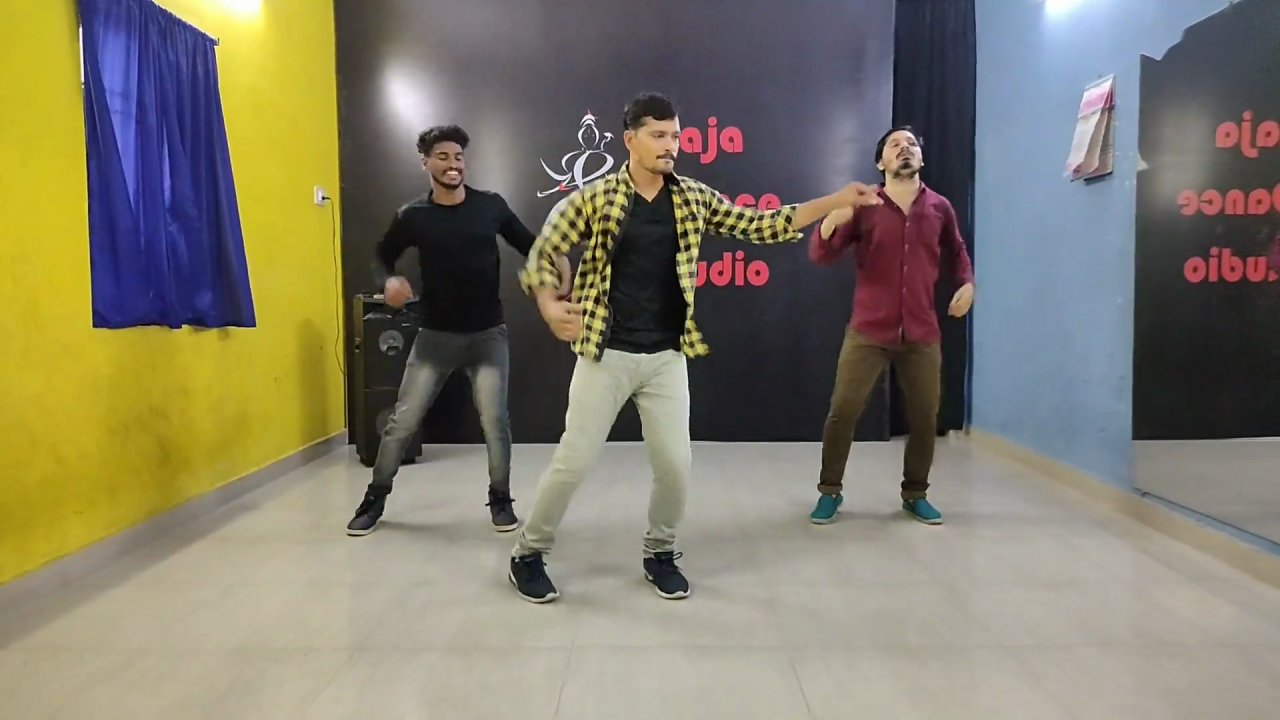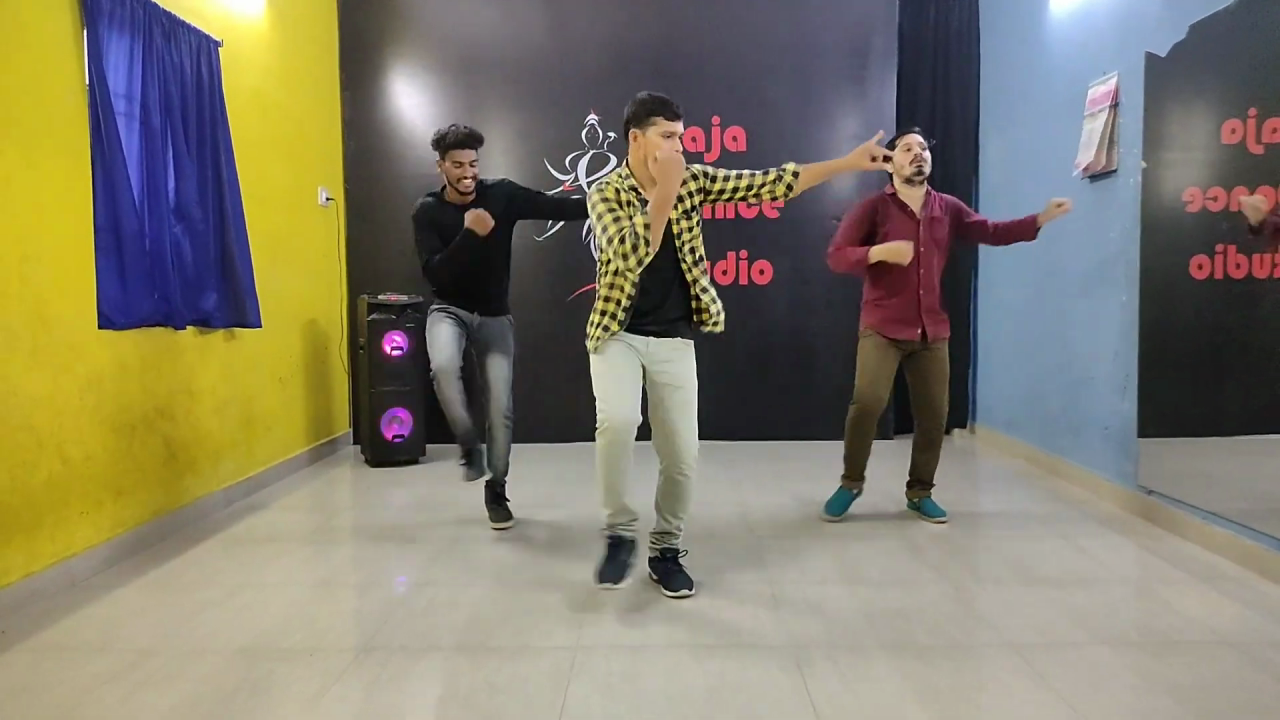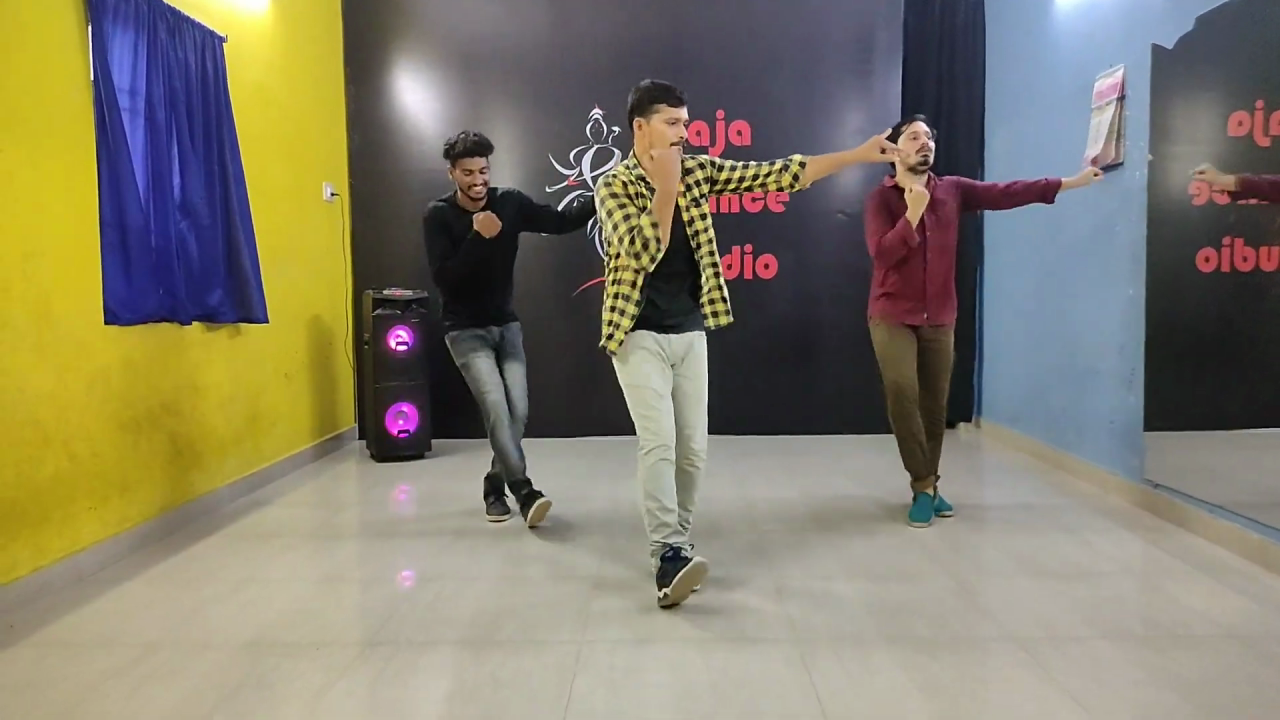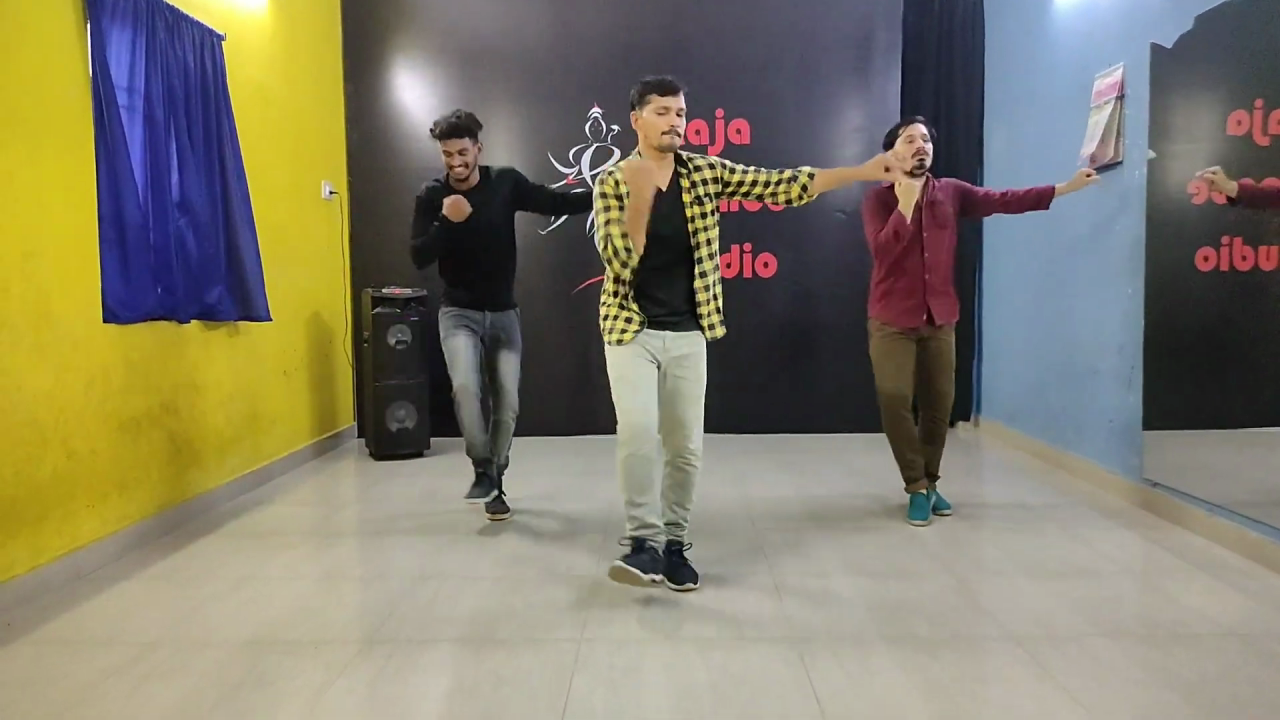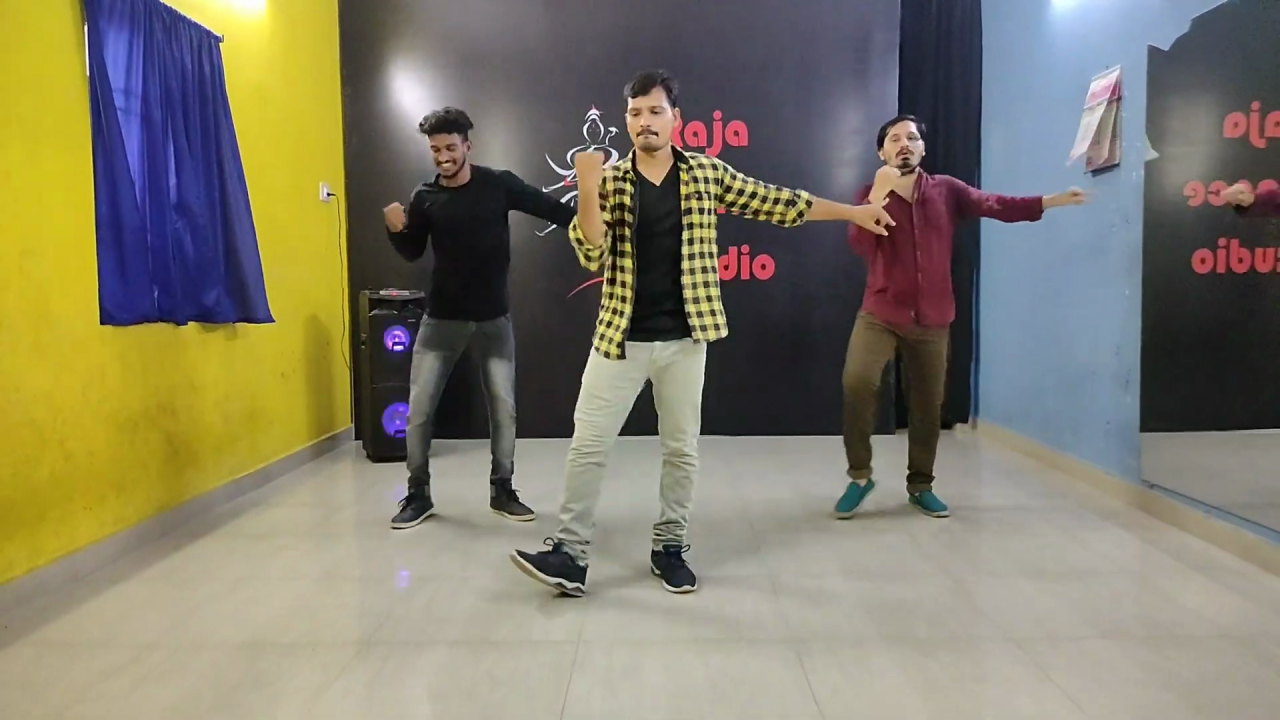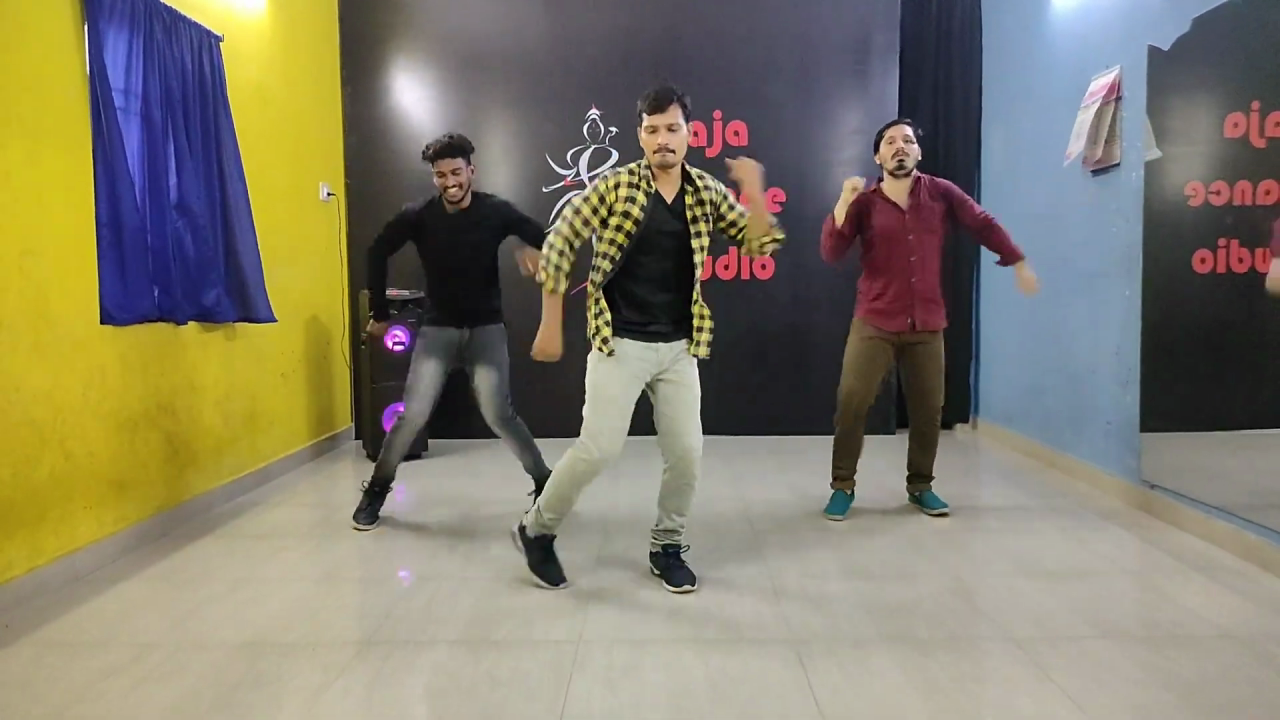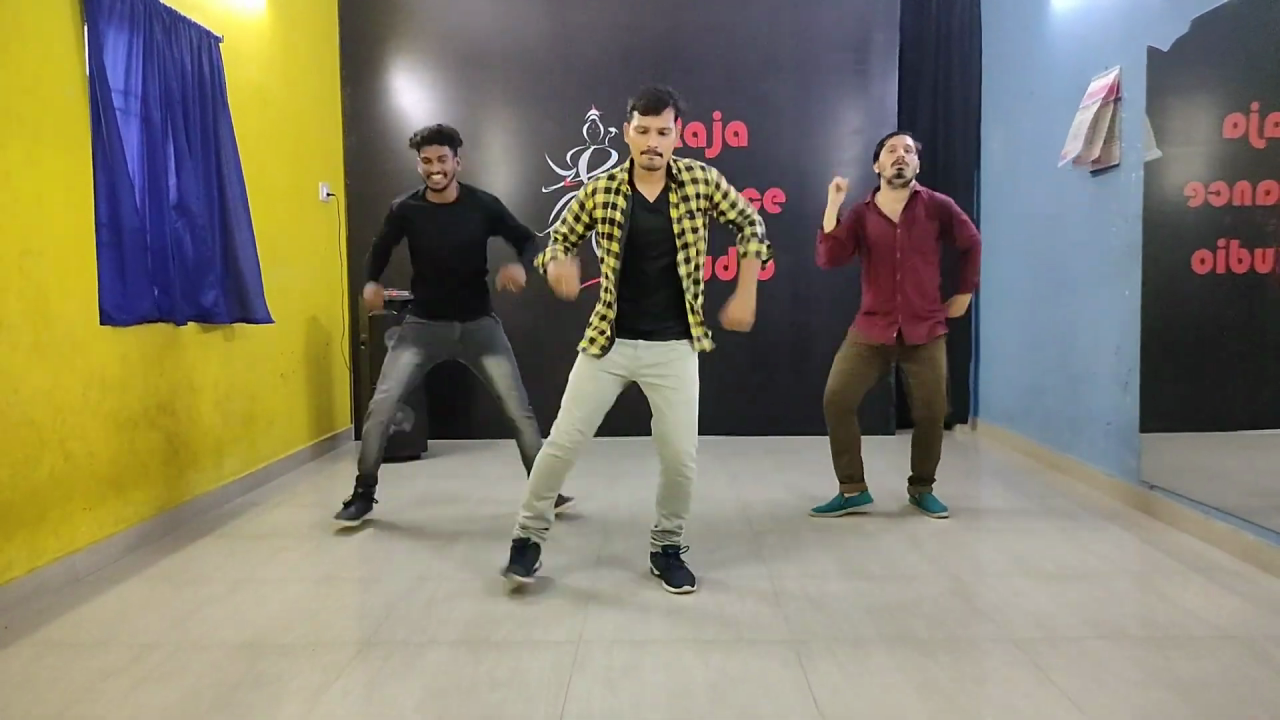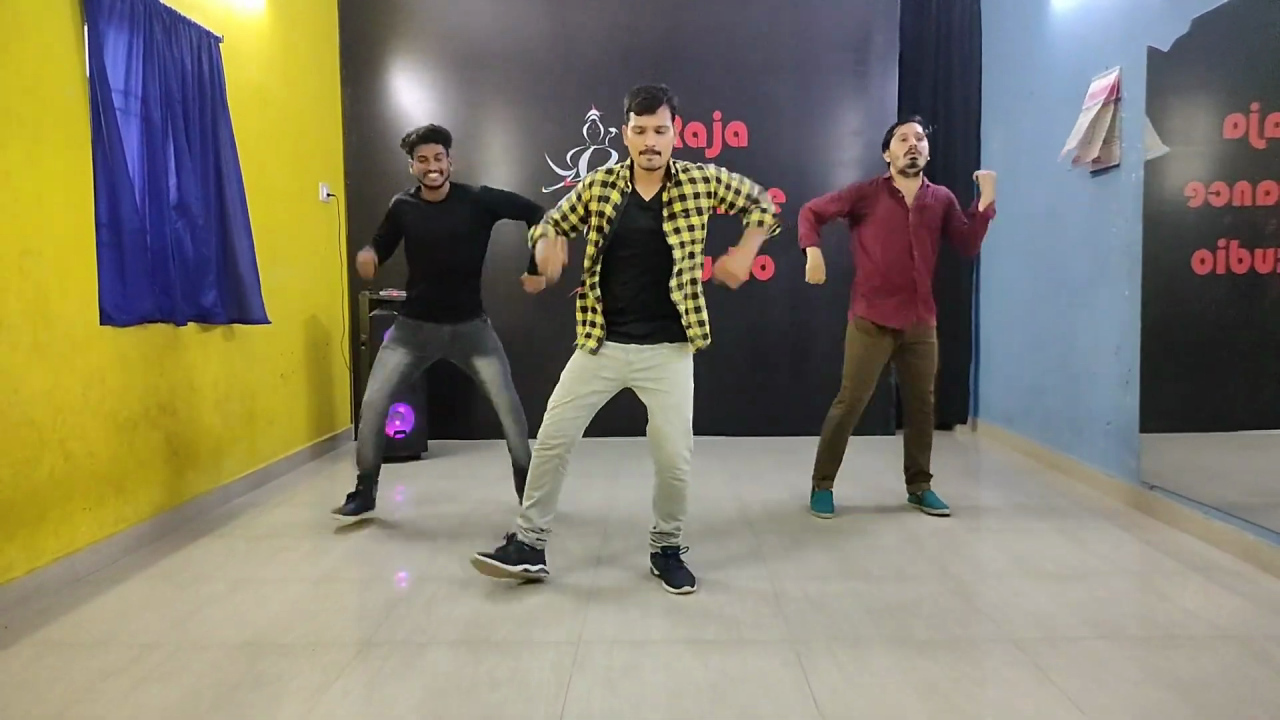
dt=0.2s
person 1, frame 1
left shoulder: (694, 198)
right shoulder: (597, 195)
left elbow: (761, 225)
right elbow: (546, 248)
left wrist: (834, 202)
right wrist: (549, 304)
left hip: (665, 356)
right hip: (604, 354)
left knee: (675, 465)
right knee: (574, 461)
left ankle: (660, 553)
right ankle: (530, 554)
person 1, frame 2
left shoulder: (696, 181)
right shoulder: (608, 192)
left elbow: (770, 184)
right elbow: (628, 260)
left wrist: (849, 163)
right wrist: (662, 198)
left hip: (676, 342)
right hip: (621, 337)
left knee: (682, 457)
right knee: (617, 423)
left ankle: (666, 550)
right ankle: (620, 533)
person 1, frame 3
left shoulder: (696, 170)
right shoulder: (615, 184)
left elbow: (774, 175)
right elbow: (642, 255)
left wrist: (857, 155)
right wrist: (668, 191)
left hip: (688, 334)
right hip: (638, 334)
left knee: (692, 448)
right knee: (660, 441)
left ankle: (676, 545)
right ankle: (670, 554)
person 1, frame 4
left shoulder: (705, 172)
right shoulder: (613, 182)
left elbow: (782, 185)
right elbow: (621, 261)
left wrist: (863, 172)
right wrist: (640, 203)
left hip: (687, 334)
right hip: (632, 329)
left knee: (687, 449)
right knee: (638, 430)
left ankle: (672, 542)
right ankle: (644, 542)
person 1, frame 5
left shoulder: (706, 172)
right shoulder: (610, 180)
left elbow: (774, 201)
right elbow: (592, 257)
left wrist: (853, 211)
right wrist: (588, 190)
left hip: (685, 339)
right hip: (621, 338)
left knee: (682, 449)
right knee: (589, 443)
left ankle: (669, 547)
right ankle: (568, 553)
person 1, frame 6
left shoulder: (706, 190)
right shoulder: (615, 186)
left elbow: (759, 245)
right elbow: (559, 244)
left wrist: (754, 193)
right wrist: (549, 324)
left hip: (678, 348)
right hip: (619, 344)
left knee: (687, 456)
right knee: (599, 450)
left ankle: (666, 546)
right ankle: (538, 531)
person 1, frame 7
left shoulder: (701, 182)
right shoulder: (601, 190)
left elbow: (752, 226)
right elbow: (560, 240)
left wrist: (745, 295)
right wrist: (557, 266)
left hip: (675, 347)
right hip: (609, 342)
left knee: (680, 457)
right knee: (565, 442)
left ankle: (666, 547)
right ankle: (527, 539)
person 1, frame 8
left shoulder: (701, 181)
right shoulder: (598, 186)
left elbow: (762, 206)
right elbow: (551, 226)
left wrist: (745, 253)
right wrist: (546, 248)
left hip: (668, 350)
right hip: (603, 344)
left knee: (674, 459)
right knee: (552, 439)
left ankle: (666, 548)
right ankle: (529, 543)
person 2, frame 1
left shoulder: (490, 206)
right shoulder: (412, 216)
left elbow: (527, 244)
right elbow: (382, 254)
left wrist: (551, 263)
right wrist: (389, 282)
left hip: (487, 333)
right hip: (436, 334)
left knee: (493, 419)
right knee: (403, 422)
left ankle: (500, 498)
right ankle: (375, 499)
person 2, frame 2
left shoulder: (506, 195)
right shoulder: (428, 210)
left elbow: (559, 207)
right elbow: (434, 273)
right wrist: (468, 234)
left hip: (495, 317)
right hip: (450, 309)
left knee: (500, 410)
right knee: (444, 368)
left ankle: (496, 490)
right ankle: (470, 447)
person 2, frame 3
left shoulder: (511, 203)
right shoulder: (438, 215)
left elbow: (561, 222)
right elbow: (444, 278)
right wrist: (479, 238)
left hip: (505, 325)
right hip: (464, 328)
left knee: (517, 409)
right knee: (495, 405)
left ankle: (495, 486)
right ankle: (524, 490)
person 2, frame 4
left shoulder: (506, 182)
right shoulder: (431, 196)
left elbow: (557, 204)
right elbow: (420, 257)
right wrist: (447, 221)
left hip: (503, 312)
right hip: (458, 312)
left knee: (507, 403)
right knee: (466, 387)
left ankle: (495, 476)
right ankle: (484, 473)
person 2, frame 5
left shoulder: (499, 184)
right shoulder: (425, 197)
left elbow: (551, 209)
right elbow: (412, 253)
right wrist: (397, 229)
left hip: (493, 320)
right hip: (441, 321)
left knee: (504, 407)
right knee: (419, 410)
left ankle: (502, 490)
right ankle: (418, 495)
person 2, frame 6
left shoulder: (495, 211)
right shoulder: (418, 215)
left elbow: (540, 237)
right elbow: (378, 254)
left wrist: (537, 254)
right wrist: (379, 312)
left hip: (486, 329)
right hip: (438, 330)
left knee: (497, 414)
right knee: (414, 416)
left ankle: (544, 485)
right ankle: (375, 492)
person 2, frame 7
left shoulder: (485, 206)
right shoulder: (405, 210)
left elbow: (525, 239)
right elbow: (380, 251)
left wrist: (520, 266)
right wrist: (372, 283)
left hip: (478, 324)
right hip: (424, 324)
left knee: (517, 405)
right knee: (382, 404)
right ankle: (363, 493)
person 2, frame 8
left shoulder: (480, 200)
right shoulder: (402, 207)
left elbow: (537, 215)
right elbow: (382, 246)
left wrist: (536, 268)
right wrist: (368, 256)
left hip: (469, 325)
right hip: (415, 324)
left knee: (507, 402)
right knee: (374, 399)
left ankle: (526, 480)
right ankle: (364, 490)
person 3, frame 1
left shoulder: (939, 208)
right shoulder: (863, 209)
left elbow: (956, 251)
right elbow: (820, 255)
left wrist: (967, 283)
right wrist: (832, 220)
left hip: (922, 333)
right hip: (869, 330)
left knee: (925, 416)
right knee: (844, 410)
left ankle: (915, 493)
right ankle: (830, 491)
person 3, frame 2
left shoulder: (947, 208)
right shoulder: (873, 208)
left elbow: (992, 232)
right elbow: (837, 255)
left wrist: (1041, 219)
right wrist: (878, 252)
left hip: (931, 330)
right hip: (882, 328)
left knee: (933, 415)
right knee: (867, 401)
left ankle: (919, 492)
right ankle: (851, 483)
person 3, frame 3
left shoulder: (953, 190)
right shoulder: (880, 199)
left elbow: (1008, 193)
right elbow: (883, 253)
left wrist: (1070, 182)
right wrist: (912, 213)
left hip: (938, 317)
right hip: (892, 314)
left knee: (935, 403)
right knee: (902, 391)
left ankle: (928, 483)
right ankle: (922, 486)
person 3, frame 4
left shoulder: (952, 192)
right shoulder: (878, 199)
left elbow: (1005, 201)
right elbow: (884, 251)
left wrist: (1066, 187)
right wrist: (905, 205)
left hip: (938, 318)
right hip: (891, 319)
left knee: (939, 405)
right knee: (896, 398)
left ankle: (928, 482)
right ankle: (917, 488)
person 3, frame 5
left shoulder: (945, 190)
right shoulder: (868, 195)
left elbow: (997, 205)
right elbow: (863, 245)
left wrist: (1054, 200)
right wrist: (880, 195)
left hip: (931, 319)
right hip: (879, 315)
left knee: (928, 405)
right knee: (857, 384)
left ankle: (920, 485)
right ankle: (860, 476)
person 3, frame 6
left shoulder: (940, 192)
right shoulder: (863, 202)
left elbow: (983, 223)
right elbow: (831, 252)
left wrist: (1018, 262)
right wrist: (842, 207)
left hip: (927, 324)
right hip: (875, 322)
left knee: (928, 408)
right knee: (852, 400)
left ankle: (920, 486)
right ankle: (842, 487)
person 3, frame 7
left shoulder: (938, 207)
right shoulder: (860, 215)
left elbow: (970, 245)
right elbow: (829, 261)
left wrist: (964, 292)
right wrist: (832, 209)
left hip: (925, 333)
right hip: (870, 330)
left knee: (931, 414)
right knee: (836, 400)
left ankle: (922, 488)
right ankle: (853, 491)
person 3, frame 8
left shoulder: (941, 200)
right shoulder: (866, 194)
left elbow: (968, 243)
right elbow: (810, 212)
left wrist: (986, 202)
right wrist: (813, 252)
left hip: (920, 321)
right hip: (872, 318)
left knee: (921, 405)
right knee: (851, 400)
left ankle: (920, 486)
right ankle: (822, 485)
